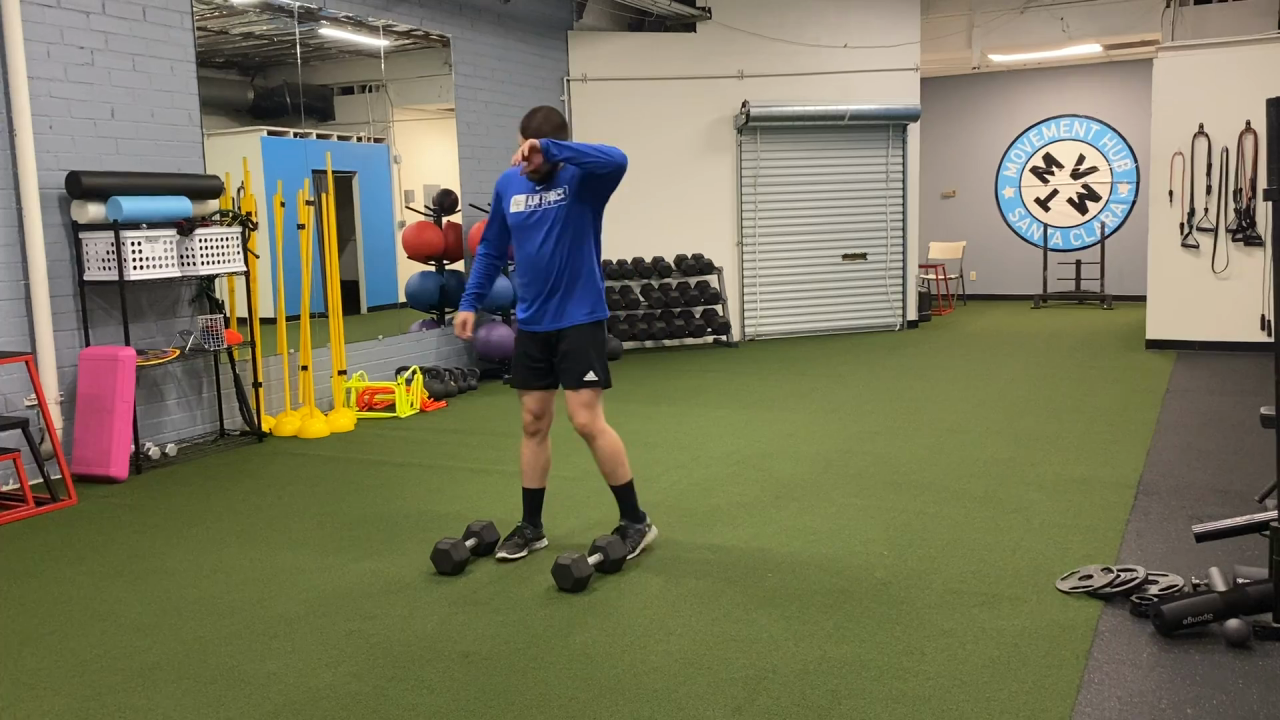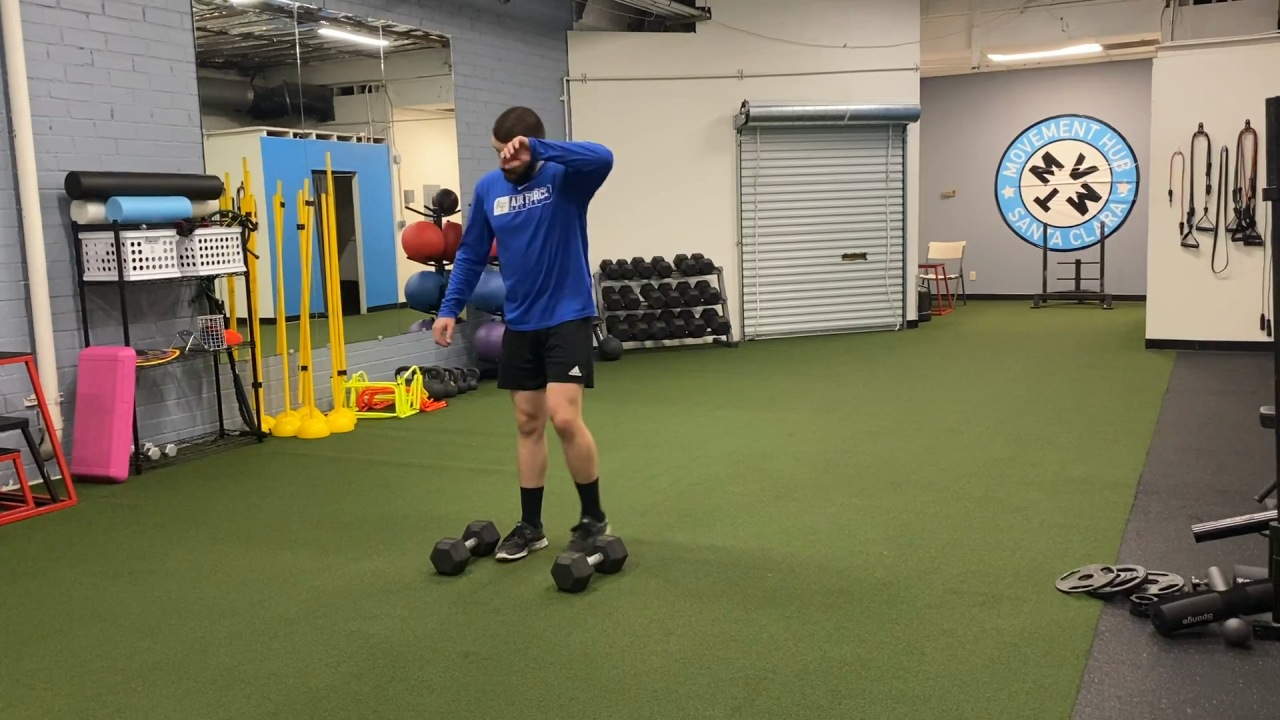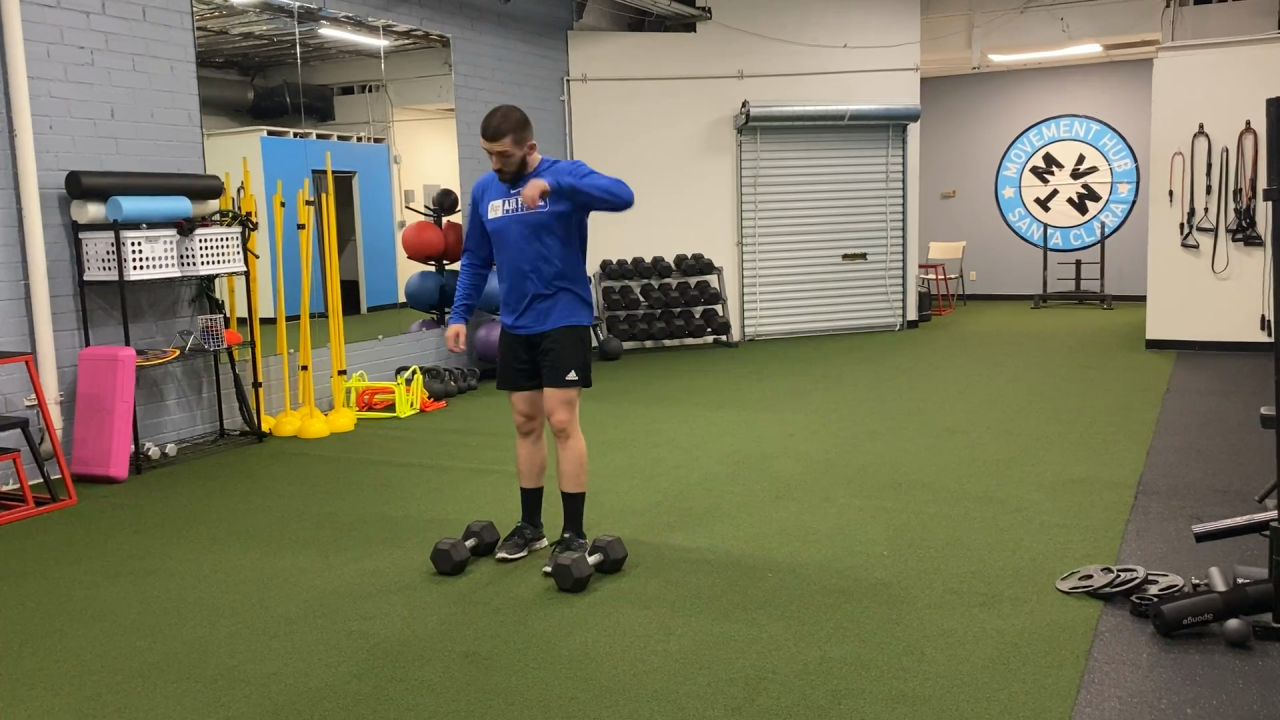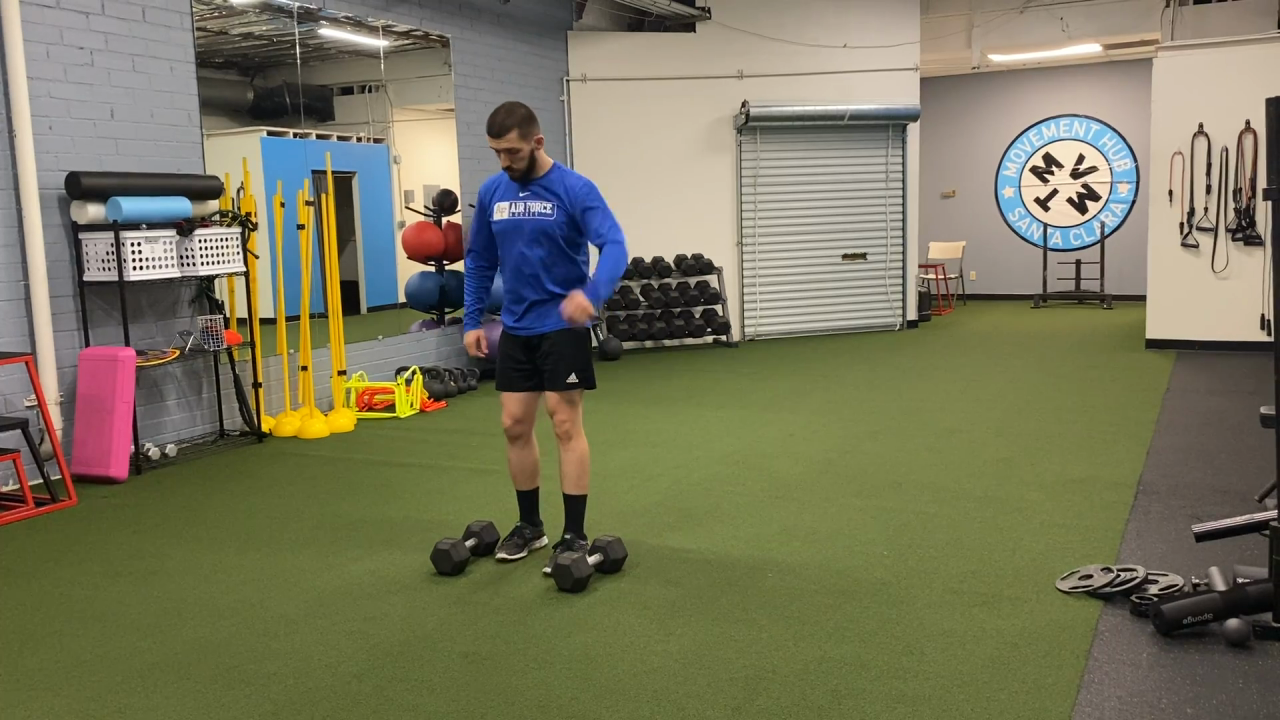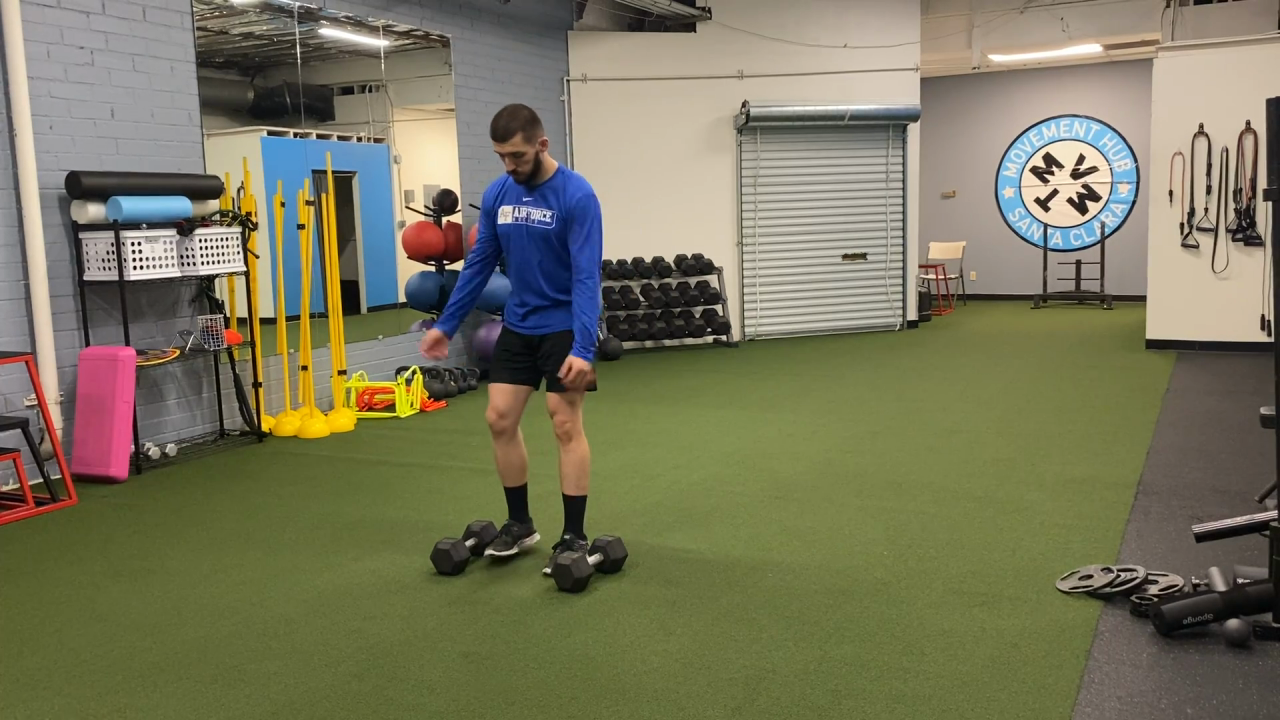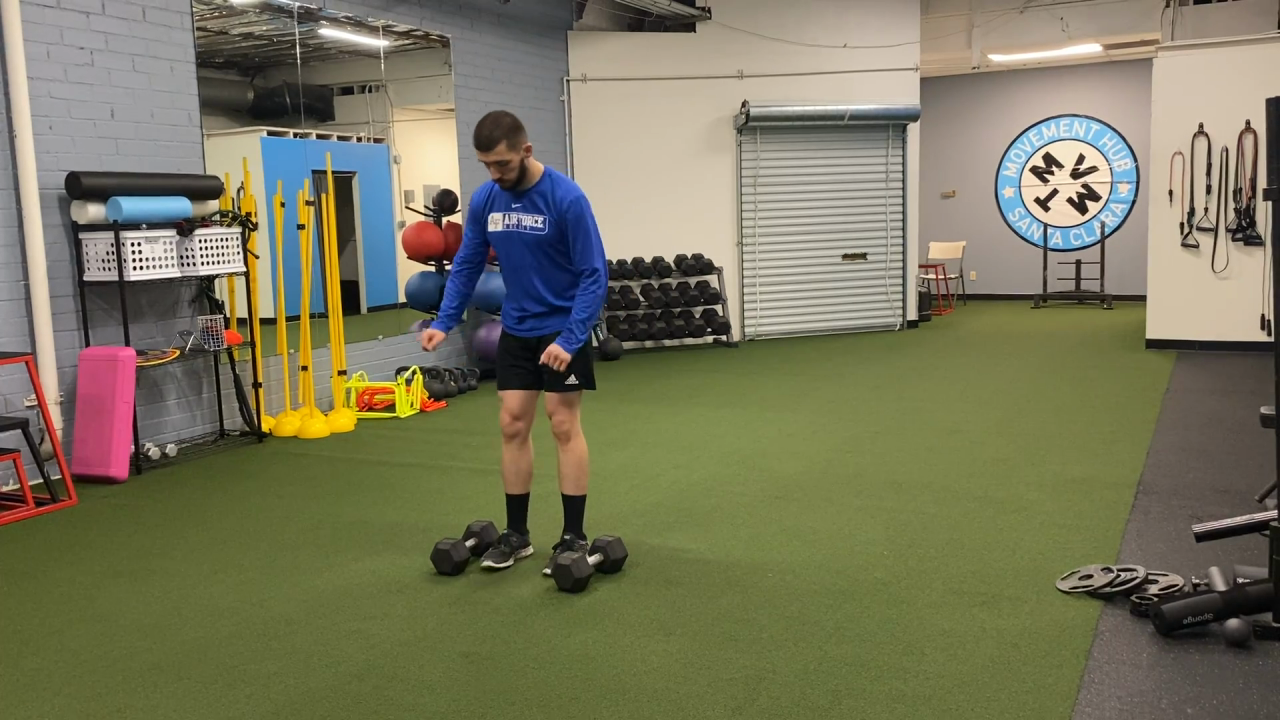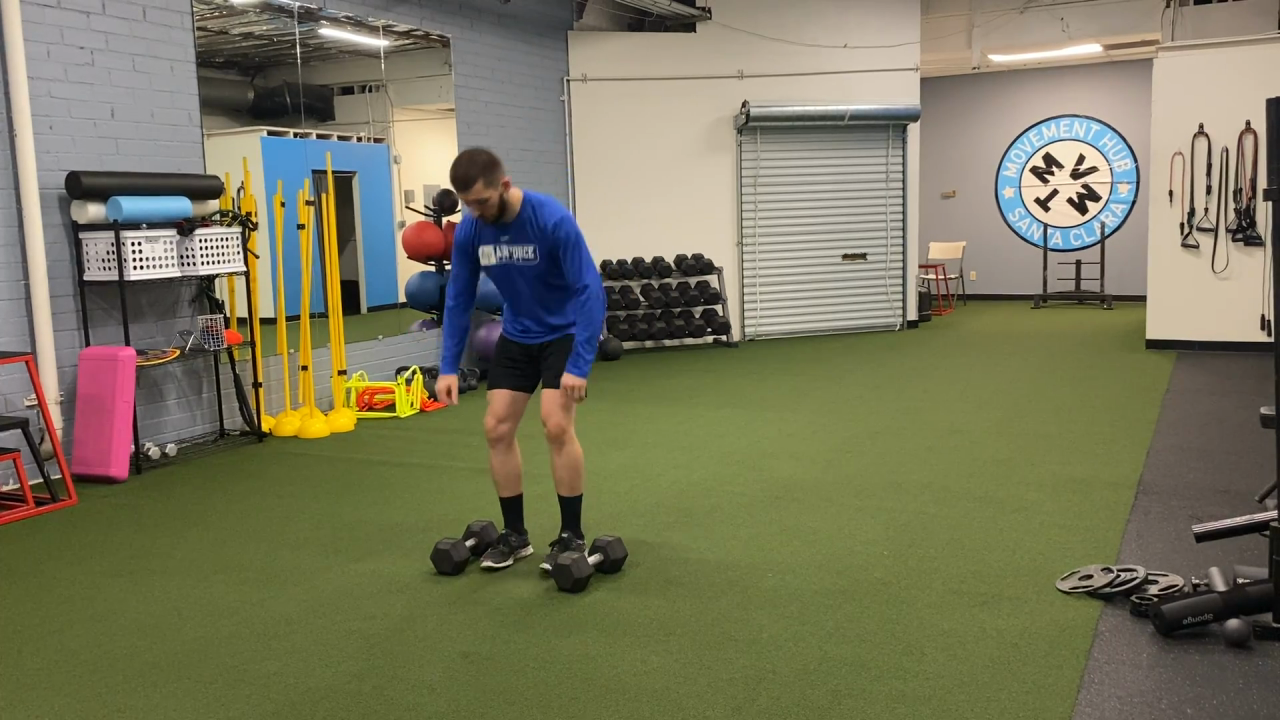
dt=0.2s
person 1, frame 1
left shoulder: (584, 177)
right shoulder: (507, 185)
left elbow: (617, 160)
right elbow: (490, 250)
left wrist: (548, 148)
right wrist: (470, 302)
left hip: (579, 320)
right hip: (531, 324)
left knee: (587, 422)
right knee: (533, 425)
left ankle: (635, 520)
right ankle: (531, 525)
person 1, frame 2
left shoulder: (564, 177)
right shoulder: (487, 189)
left elbow: (602, 157)
right elbow: (471, 255)
left wrist: (537, 148)
right wrist: (449, 308)
left hip: (567, 317)
right hip: (520, 323)
left knee: (564, 418)
right knee: (527, 425)
left ankle: (592, 516)
right ankle: (530, 525)
person 1, frame 3
left shoulder: (565, 177)
right shoulder: (483, 192)
left elbow: (622, 196)
right elbow: (475, 260)
left wrist: (552, 181)
right wrist: (459, 314)
left hip: (564, 321)
right hip: (515, 326)
left knee: (562, 423)
right knee: (526, 425)
left ankle: (574, 533)
right ankle: (531, 525)
person 1, frame 4
left shoulder: (573, 190)
right shoulder: (491, 192)
left elbow: (614, 250)
right elbow: (478, 262)
left wrist: (591, 294)
right wrist: (473, 320)
left hip: (563, 327)
right hip: (515, 328)
left knee: (566, 426)
right knee: (514, 428)
left ankle: (574, 535)
right ankle: (530, 525)
person 1, frame 5
left shoulder: (577, 196)
right shoulder: (497, 194)
left elbow: (586, 275)
right elbow: (479, 263)
left wrist: (583, 345)
right wrist: (446, 324)
left hip: (561, 328)
right hip: (517, 326)
left knee: (566, 427)
right knee: (500, 421)
left ankle: (574, 536)
right ankle: (520, 523)
person 1, frame 6
left shoulder: (566, 198)
right shoulder: (484, 200)
left elbow: (593, 274)
right elbow: (466, 264)
left wrist: (569, 337)
right wrist: (443, 323)
left hip: (562, 330)
right hip: (516, 329)
left knee: (564, 428)
right knee: (513, 428)
left ankle: (574, 536)
right ankle: (517, 533)
person 1, frame 7
left shoulder: (553, 220)
right shoulder: (468, 230)
left elbow: (589, 291)
right elbow: (459, 299)
left wrist: (580, 365)
right wrist: (449, 365)
left hip: (564, 333)
right hip: (516, 337)
left knee: (556, 427)
right knee: (497, 429)
left ankle: (572, 536)
right ankle: (515, 533)
